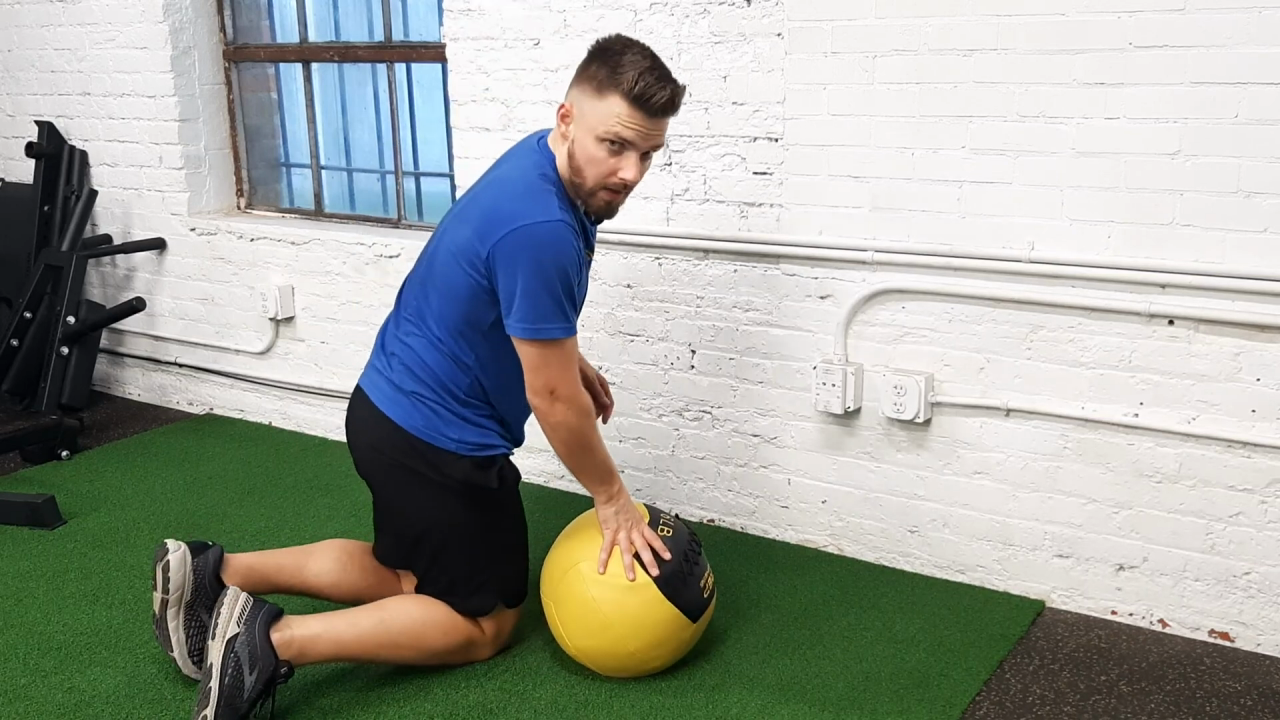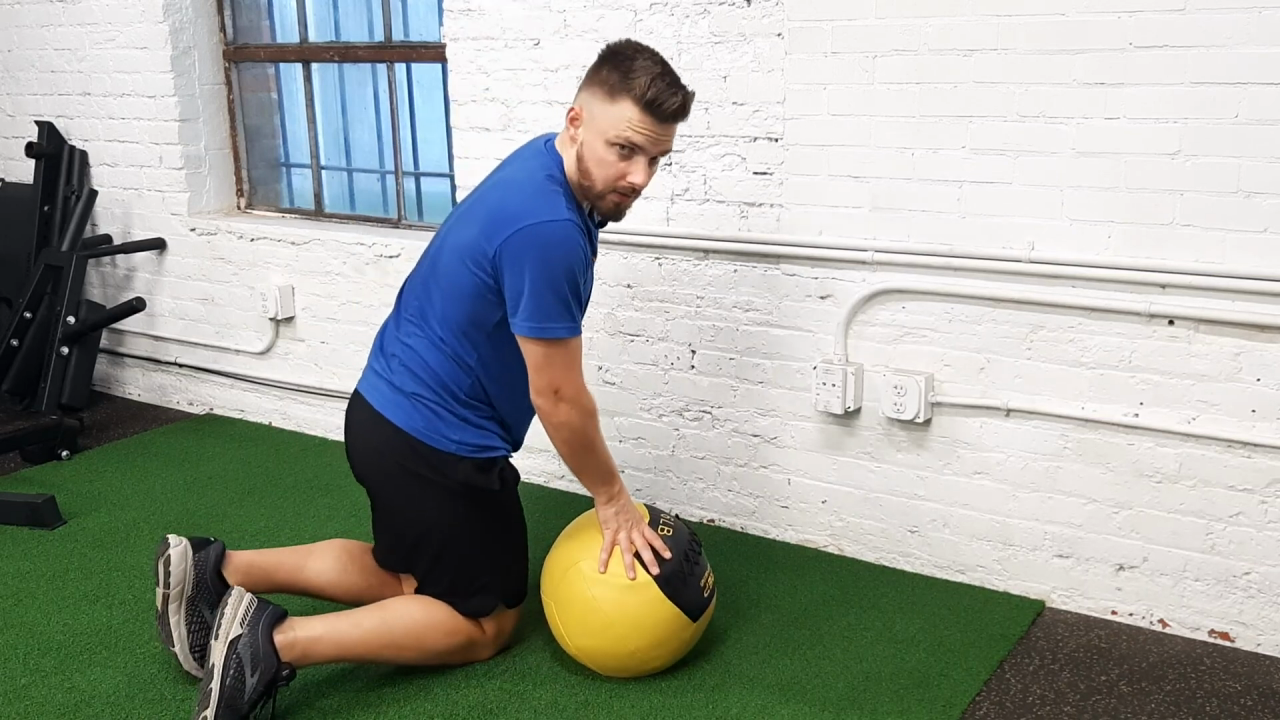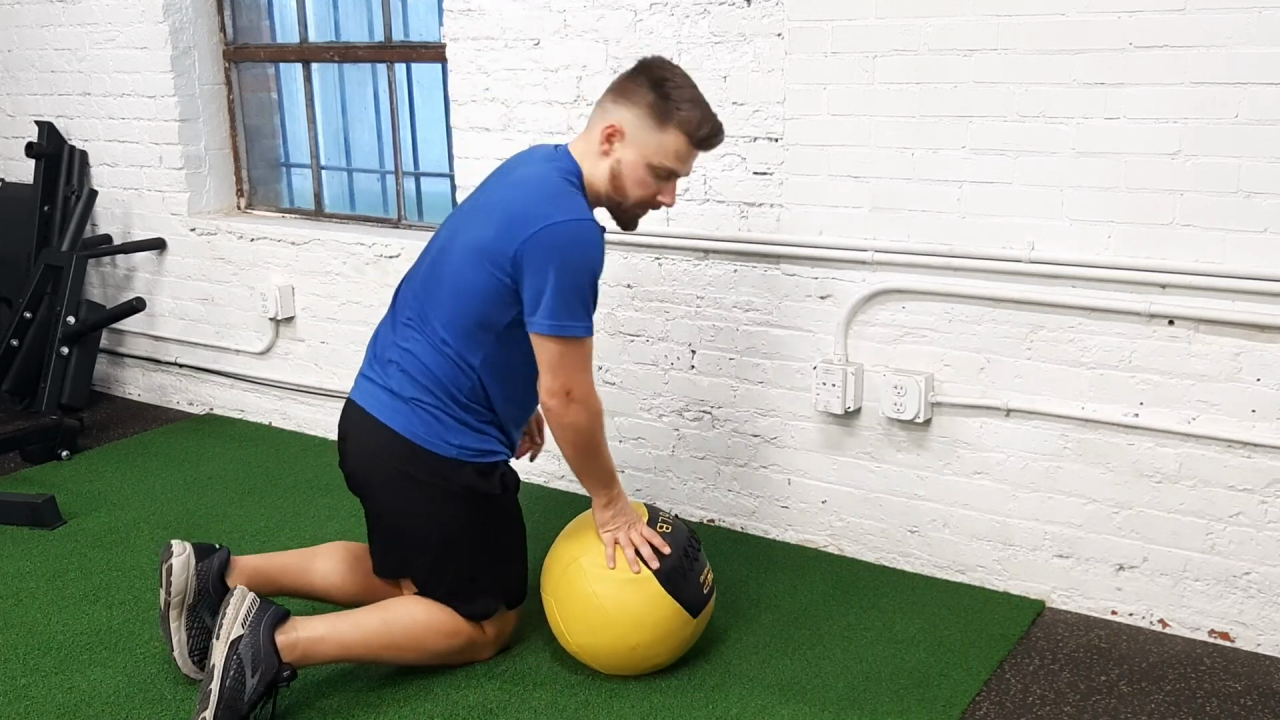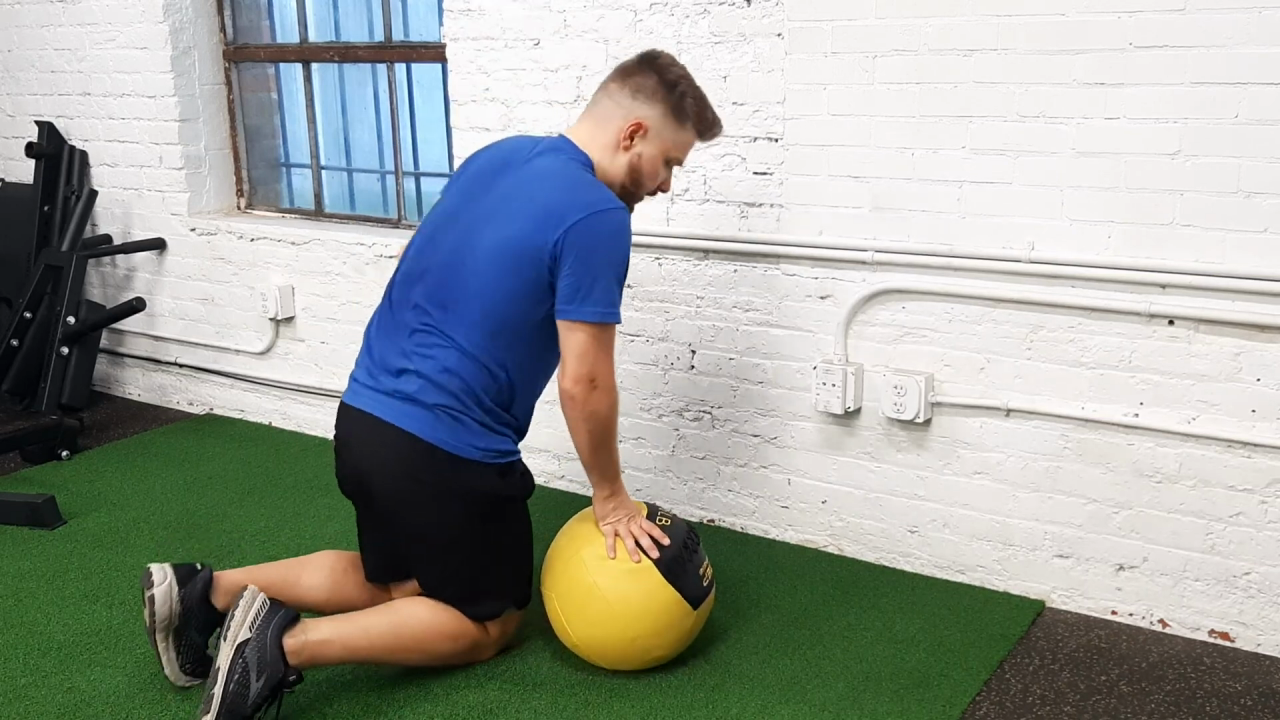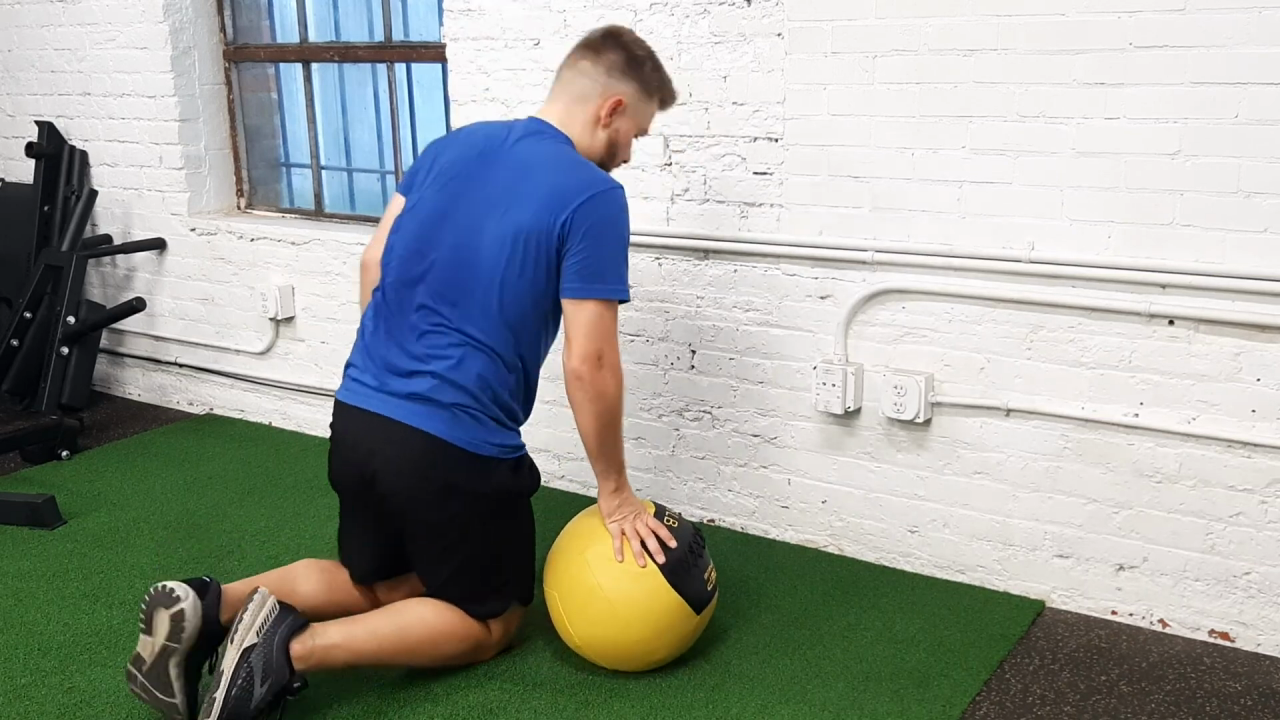
dt=0.2s
person 1, frame 1
left shoulder: (543, 162)
right shoulder: (540, 229)
right elbow: (553, 399)
left wrist: (579, 365)
right wrist: (613, 499)
left hip: (388, 410)
right hip: (436, 440)
left knee: (402, 574)
right knee: (482, 622)
left ankle: (215, 575)
right ankle: (275, 640)
person 1, frame 2
left shoulder: (547, 163)
right shoulder: (547, 228)
right elbow: (557, 399)
left wrist: (567, 367)
right wrist: (613, 501)
left hip: (386, 413)
right hip: (436, 443)
left knee: (404, 577)
right knee: (483, 623)
left ankle: (216, 570)
right ankle: (277, 642)
person 1, frame 3
left shoulder: (540, 165)
right shoulder: (565, 229)
right elbow: (567, 398)
left wrist: (517, 405)
right wrist: (611, 504)
left hip: (375, 419)
right hip: (430, 447)
left knee: (405, 579)
right knee: (484, 623)
left ankle: (219, 575)
right ankle: (279, 640)
person 1, frame 4
left shoulder: (501, 155)
right shoulder: (596, 218)
right elbow: (584, 385)
right wrist: (611, 498)
left hip: (364, 417)
right hip: (442, 450)
left knee: (396, 582)
right knee: (484, 623)
left ankle: (207, 593)
right ankle: (288, 642)
person 1, frame 5
left shoulder: (455, 145)
right shoulder: (594, 197)
left elbow: (374, 265)
right elbow: (589, 366)
right wrist: (616, 494)
left hip: (357, 416)
right hip: (453, 447)
left knee: (375, 584)
right knee: (487, 621)
left ankle: (210, 608)
right ankle: (296, 647)
